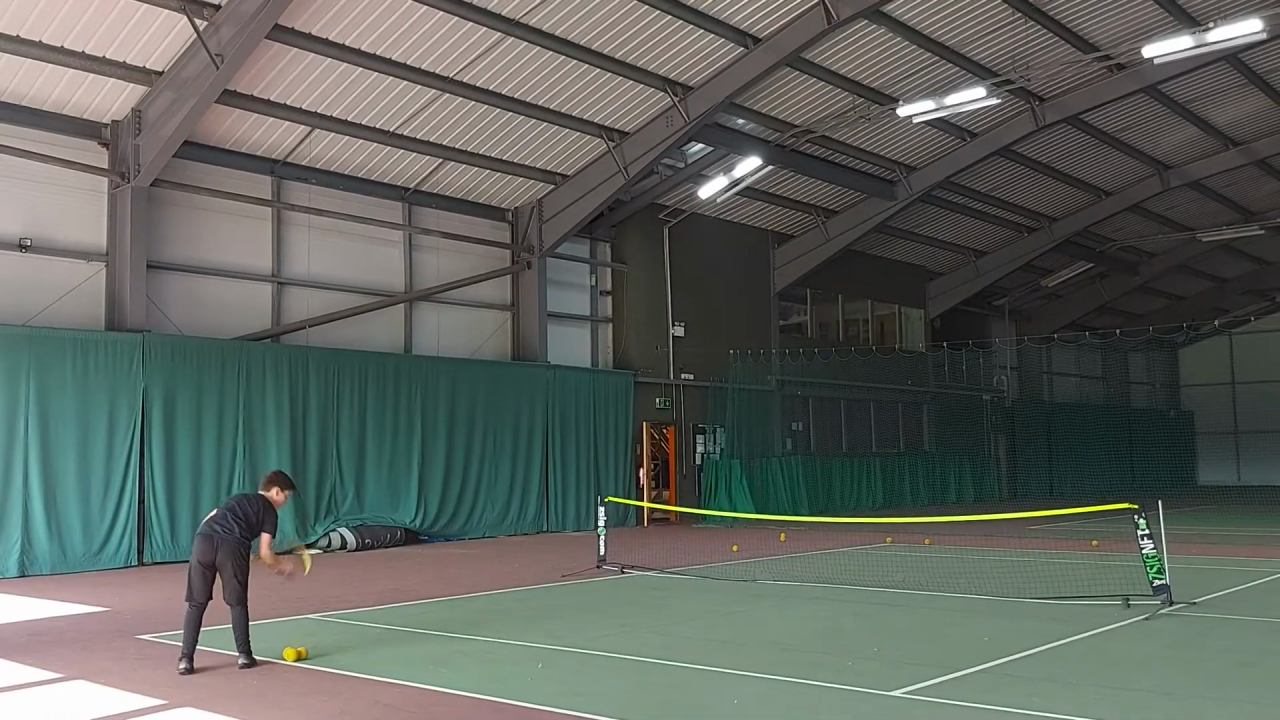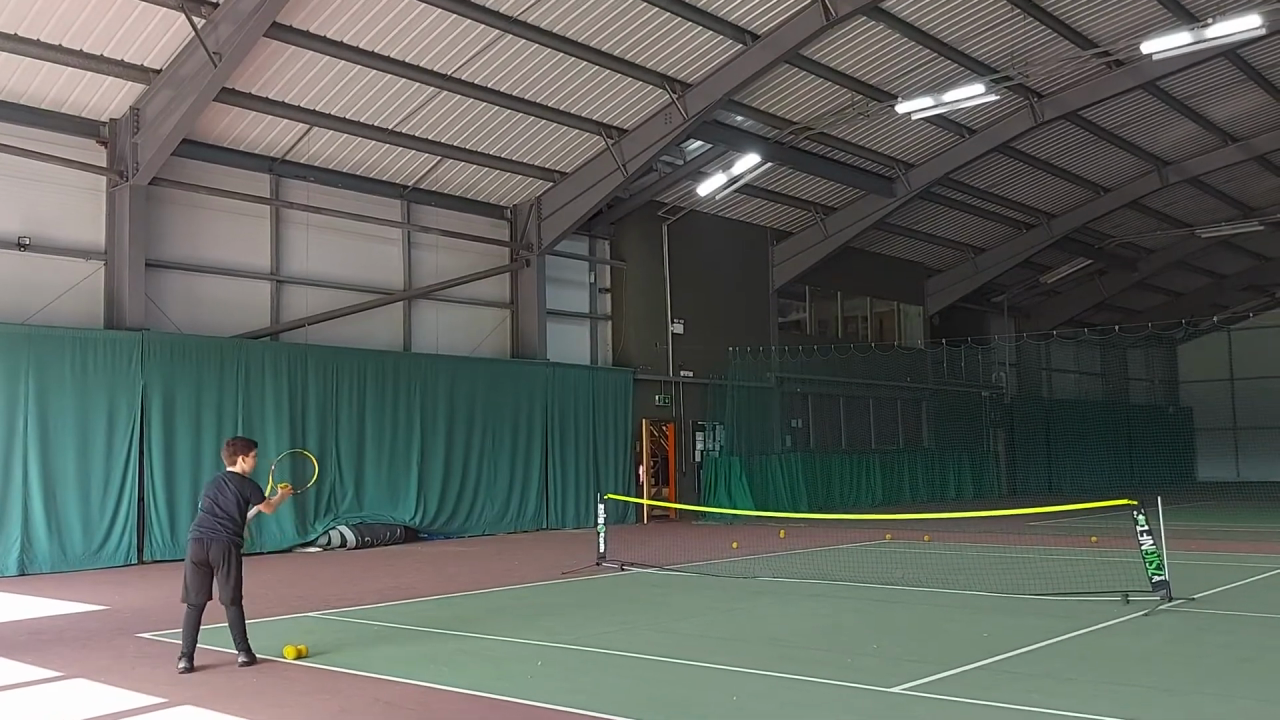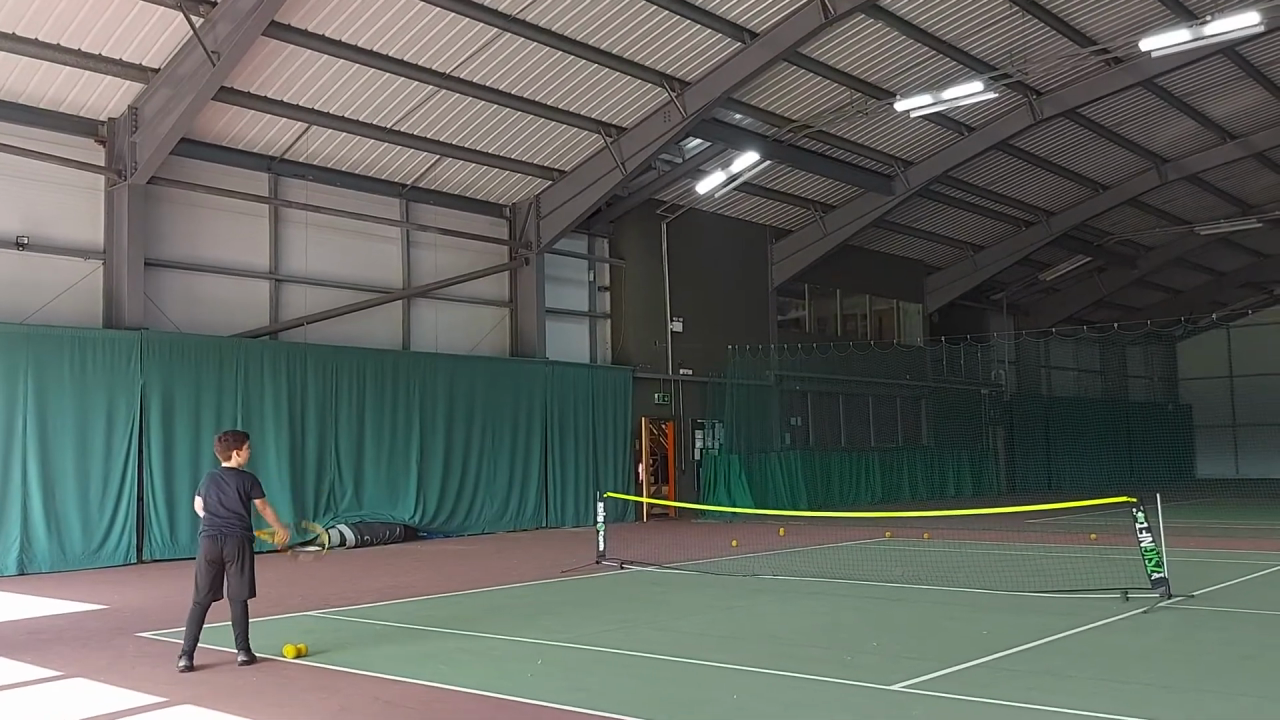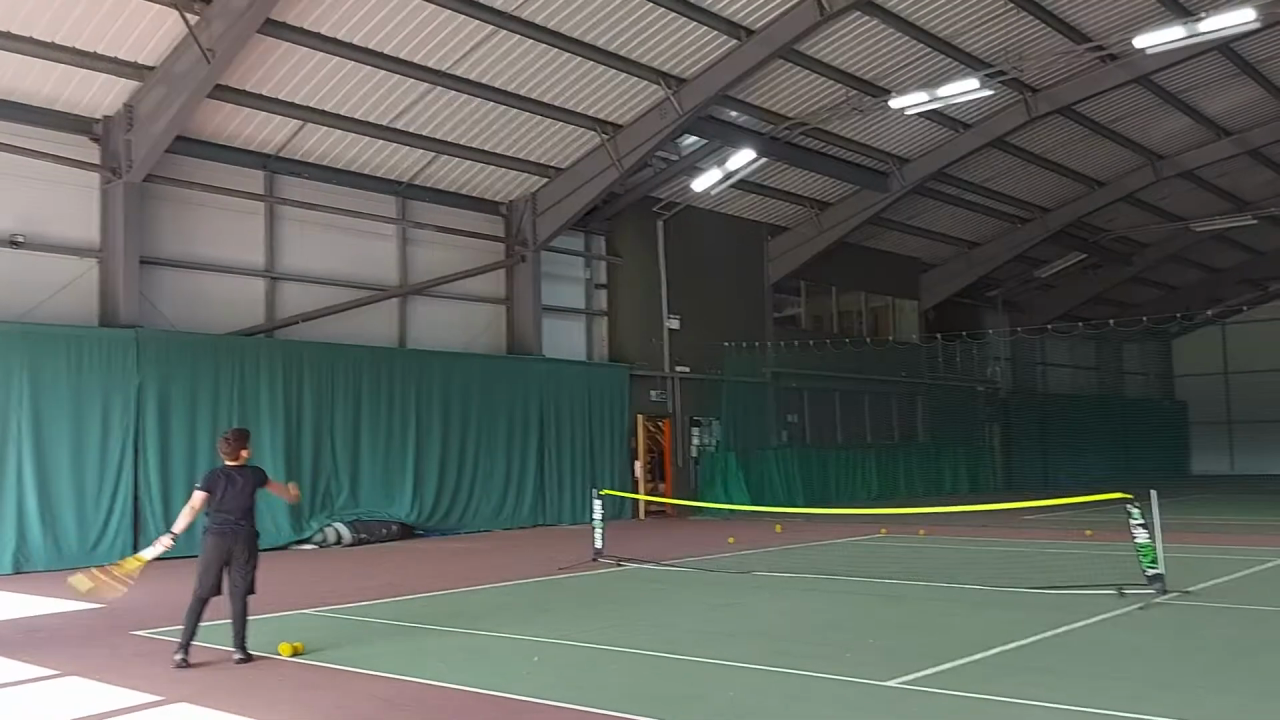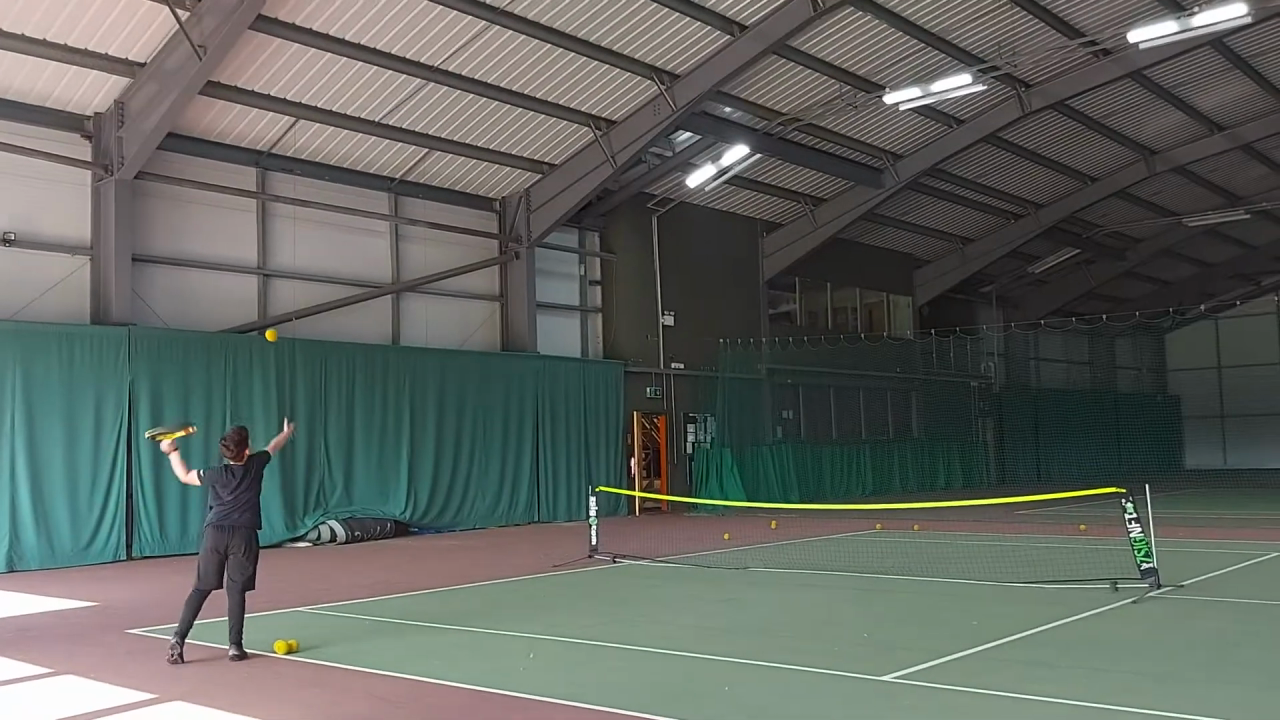
dt=0.4s
person 1, frame 1
left shoulder: (237, 499)
right shoulder: (269, 512)
left elbow: (207, 521)
right elbow: (265, 553)
right wrist: (281, 565)
left hip: (203, 541)
right hip: (232, 549)
left knee: (196, 604)
right knee: (238, 604)
left ankle: (186, 659)
right ankle: (244, 655)
person 1, frame 2
left shoulder: (212, 482)
right shoulder: (248, 485)
right elbow: (267, 508)
right wrist: (281, 496)
left hip: (197, 541)
right hip: (225, 545)
left knee: (194, 603)
right knee: (232, 601)
left ankle: (185, 658)
right ankle: (243, 652)
person 1, frame 3
left shoulder: (208, 478)
right shoulder: (247, 479)
left elbow: (198, 507)
right elbow: (264, 509)
right wrist: (279, 529)
left hip: (209, 541)
right hip: (237, 542)
left knee: (201, 601)
right knee: (238, 599)
left ankle: (186, 655)
right ankle: (243, 651)
person 1, frame 4
left shoulder: (212, 477)
right shoulder: (254, 474)
left elbow: (193, 507)
right elbow: (272, 485)
left wrist: (172, 533)
right wrist: (289, 493)
left hip: (215, 539)
right hip: (244, 540)
left knee: (200, 596)
right knee: (239, 596)
left ankle: (182, 650)
right ankle: (240, 649)
person 1, frame 5
left shoulder: (217, 474)
right shoulder: (256, 464)
left elbow: (185, 476)
right elbow: (272, 447)
left wrist: (171, 450)
right wrist: (287, 433)
left hip: (216, 533)
right hip: (244, 536)
left knee: (200, 589)
right knee: (237, 591)
left ankle: (178, 640)
right ankle: (235, 646)
